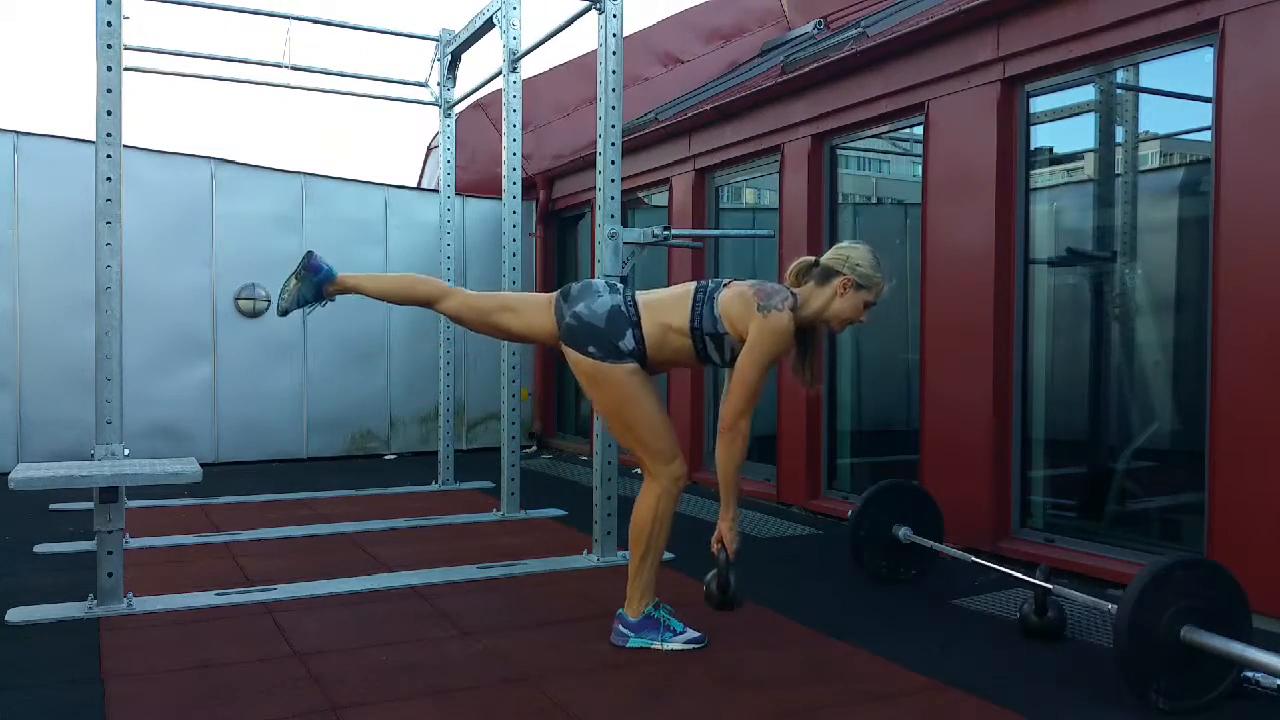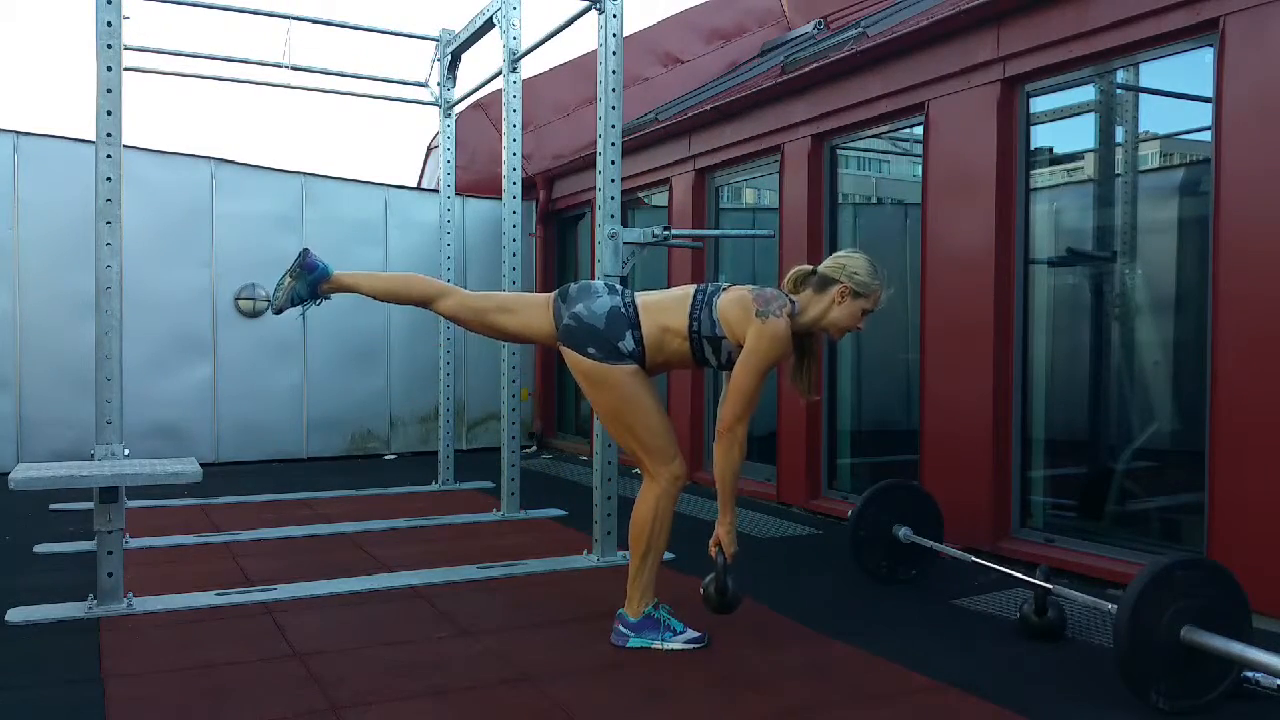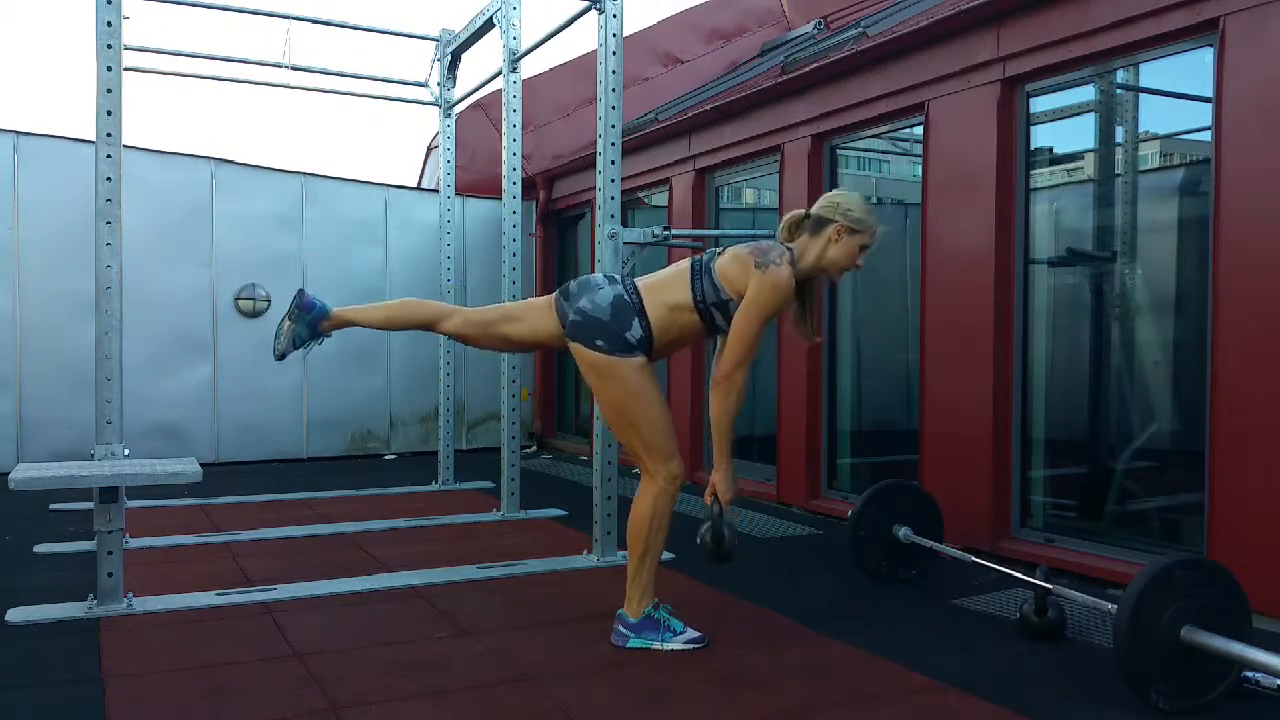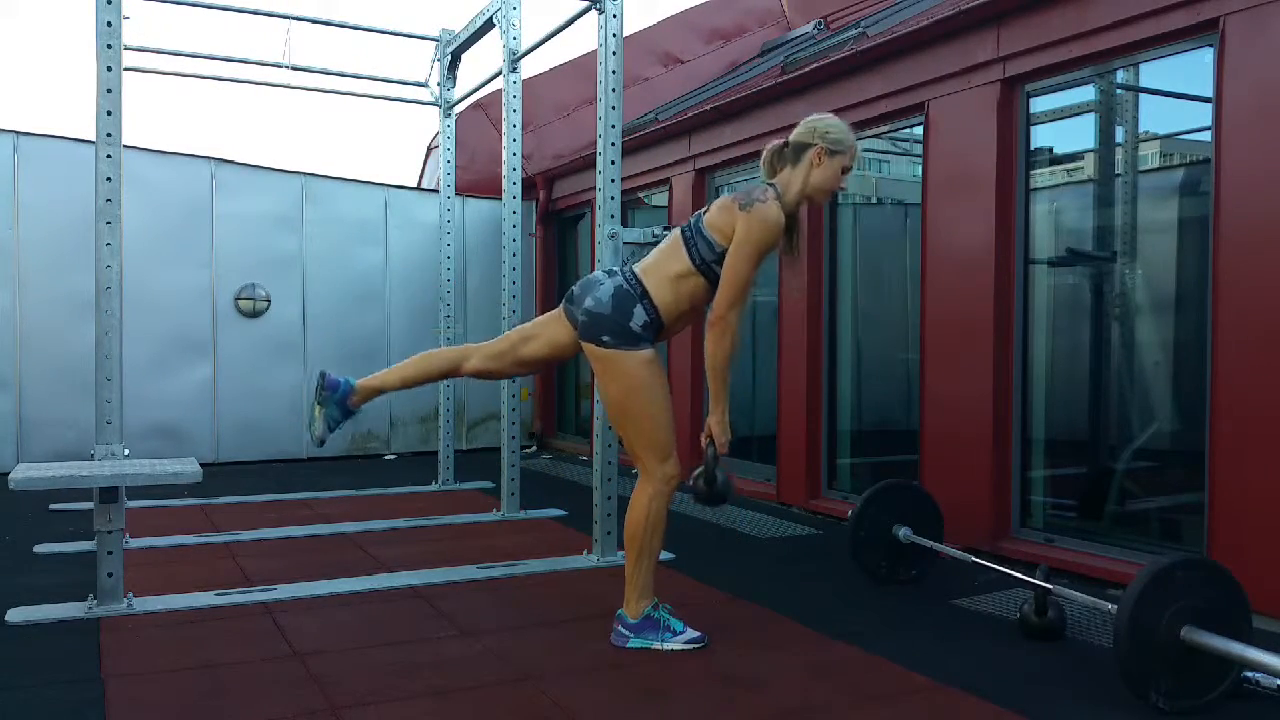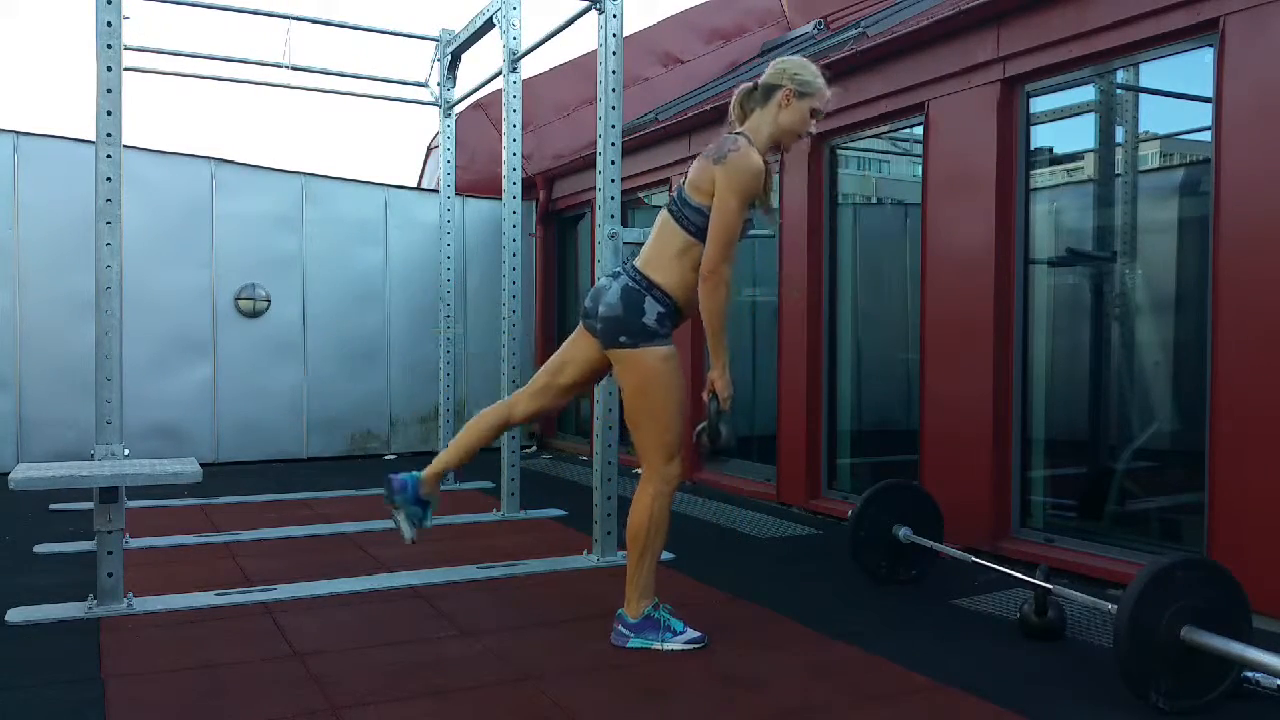
dt=0.3s
person 1, frame 1
left shoulder: (777, 304)
right shoulder: (777, 319)
left elbow: (733, 417)
right elbow: (734, 424)
right wrist: (729, 512)
left hip: (594, 306)
right hip: (604, 332)
left knee: (455, 300)
right knee: (667, 472)
left ankle: (327, 280)
right ankle: (636, 617)
person 1, frame 2
left shoulder: (773, 309)
right shoulder: (776, 324)
left elbow: (731, 419)
right elbow: (730, 428)
right wrist: (727, 518)
left hip: (591, 307)
right hip: (601, 332)
left knee: (450, 298)
right knee: (666, 473)
left ankle: (321, 279)
right ankle: (637, 618)
person 1, frame 3
left shoulder: (771, 262)
right shoulder: (778, 274)
left elbow: (725, 371)
right elbow: (727, 377)
right wrist: (723, 467)
left hip: (595, 302)
right hip: (609, 325)
left knee: (449, 318)
right knee: (665, 470)
left ankle: (320, 315)
right ankle: (636, 617)
person 1, frame 4
left shoulder: (756, 200)
right shoulder: (767, 209)
left elbow: (713, 307)
right elbow: (721, 318)
right wrist: (718, 412)
left hip: (605, 299)
right hip: (623, 319)
left knee: (477, 357)
right knee: (661, 471)
left ankle: (348, 393)
right ankle: (635, 618)
person 1, frame 5
left shoulder: (732, 150)
right shoulder: (746, 161)
right elbow: (713, 274)
right wrist: (720, 366)
left hip: (621, 296)
right hip: (641, 313)
left knee: (525, 403)
right knee: (663, 470)
left ankle: (420, 485)
right ankle: (637, 617)
